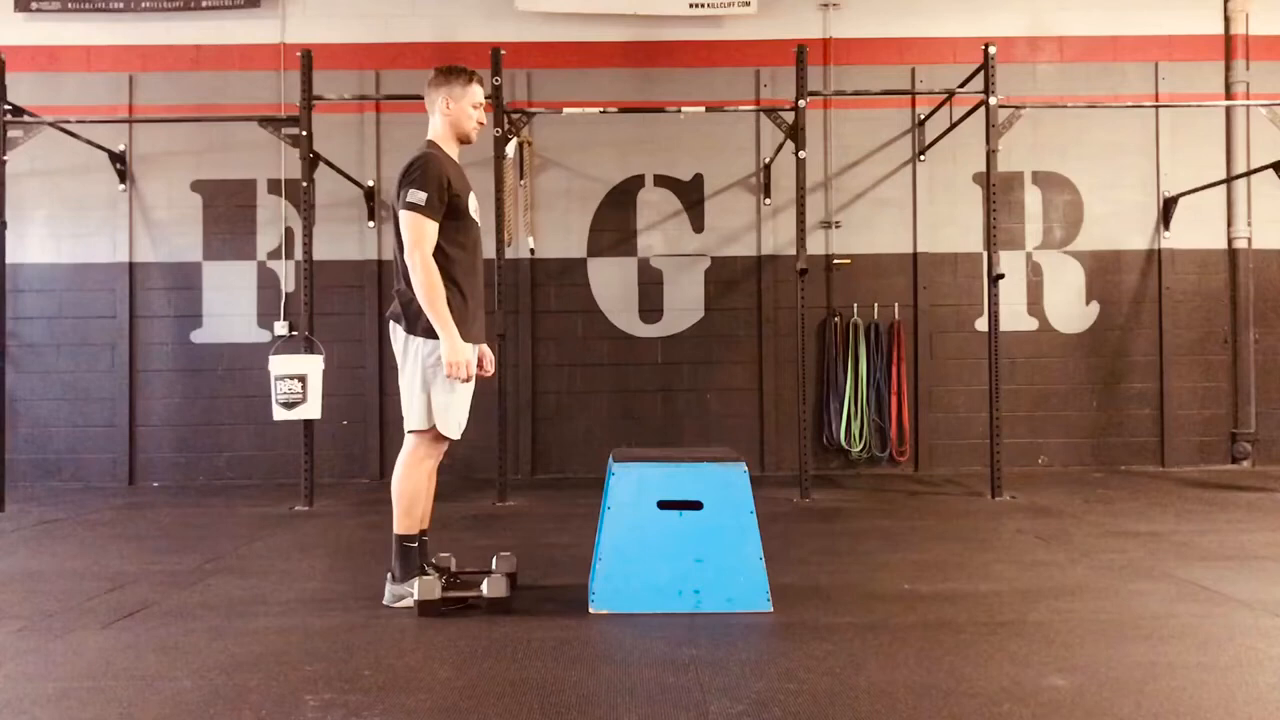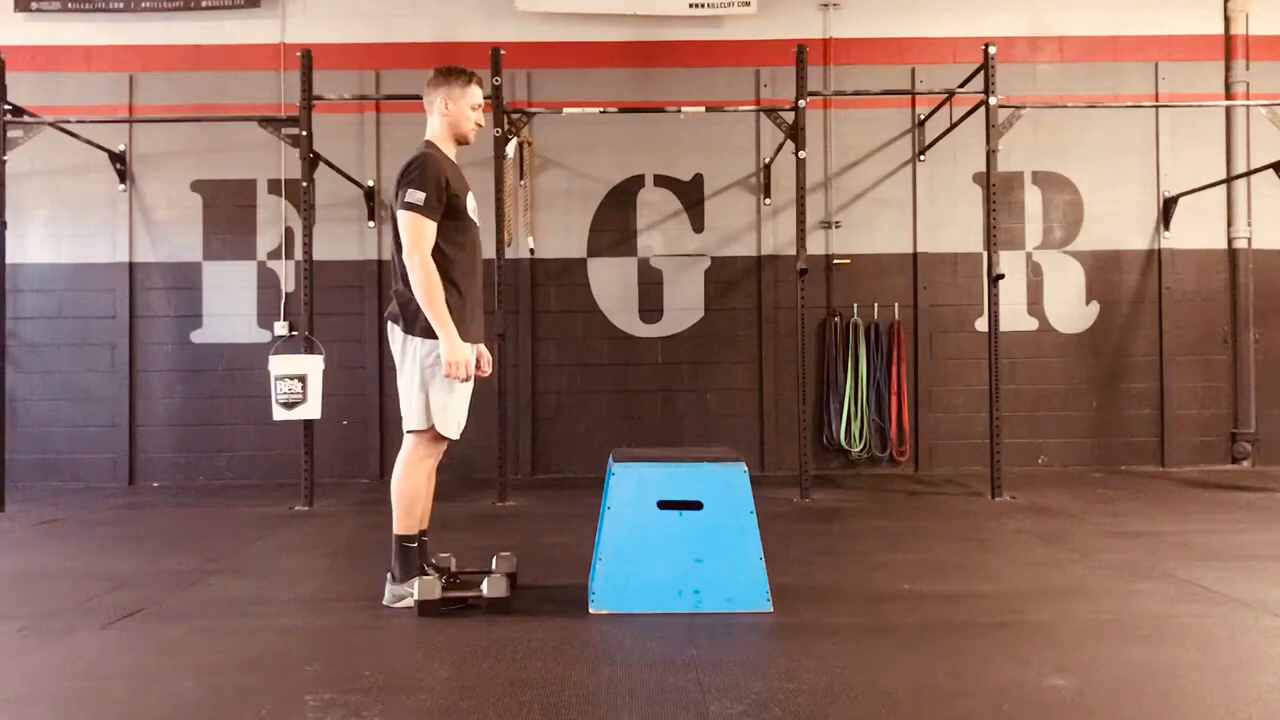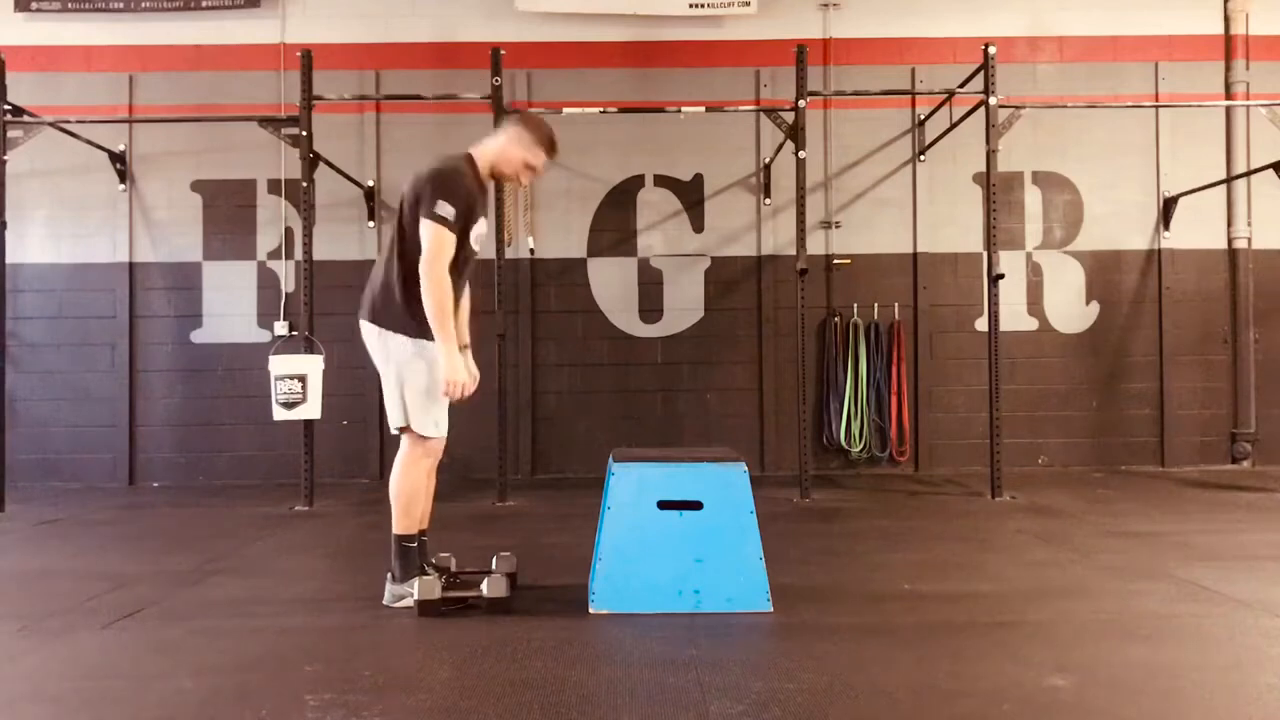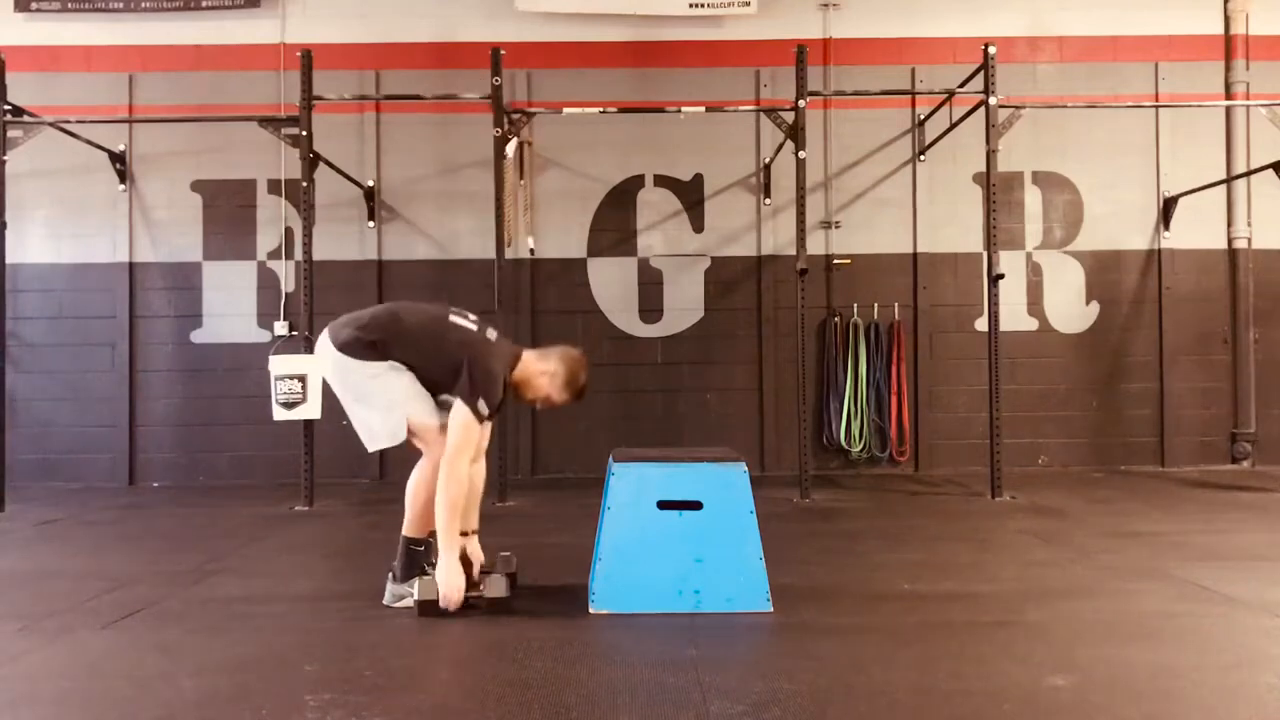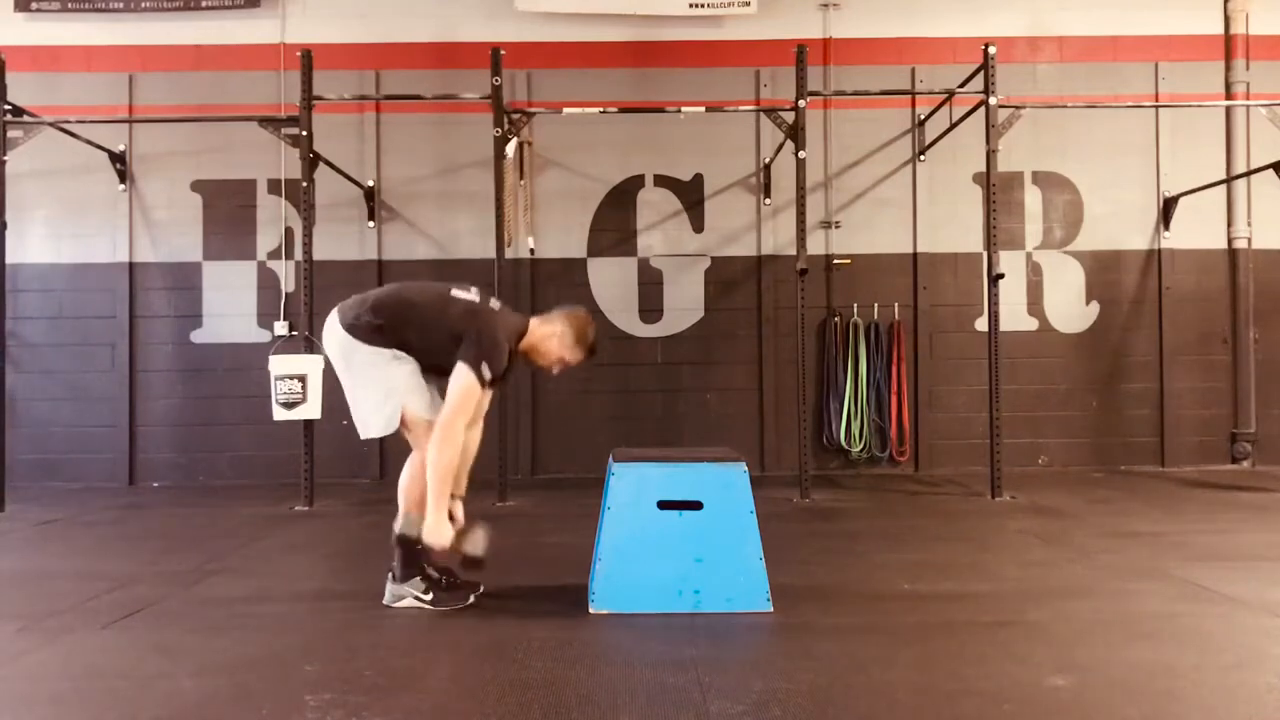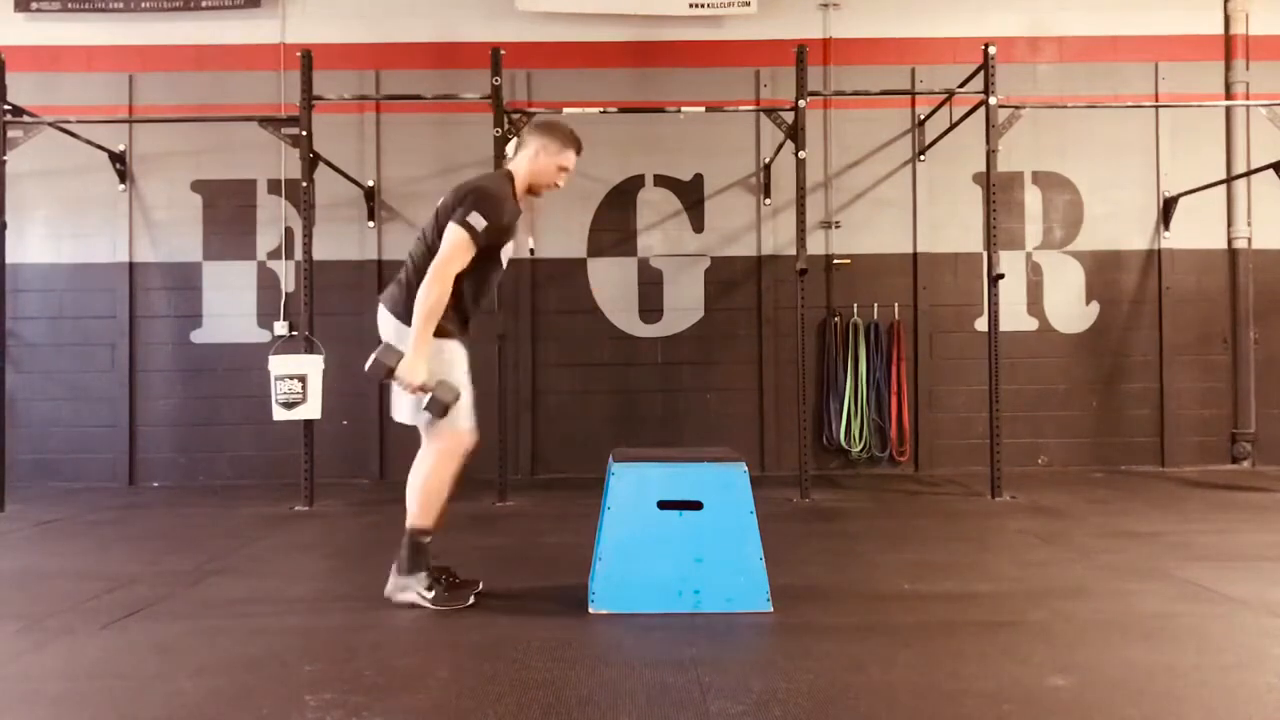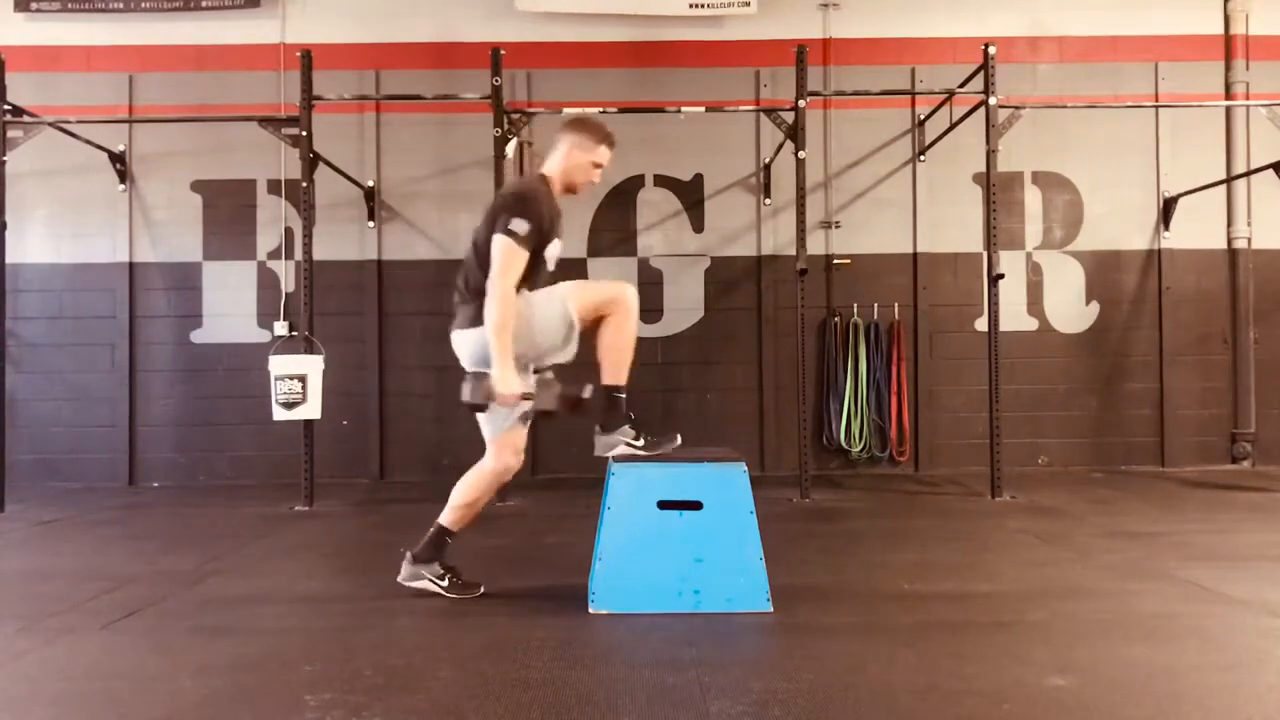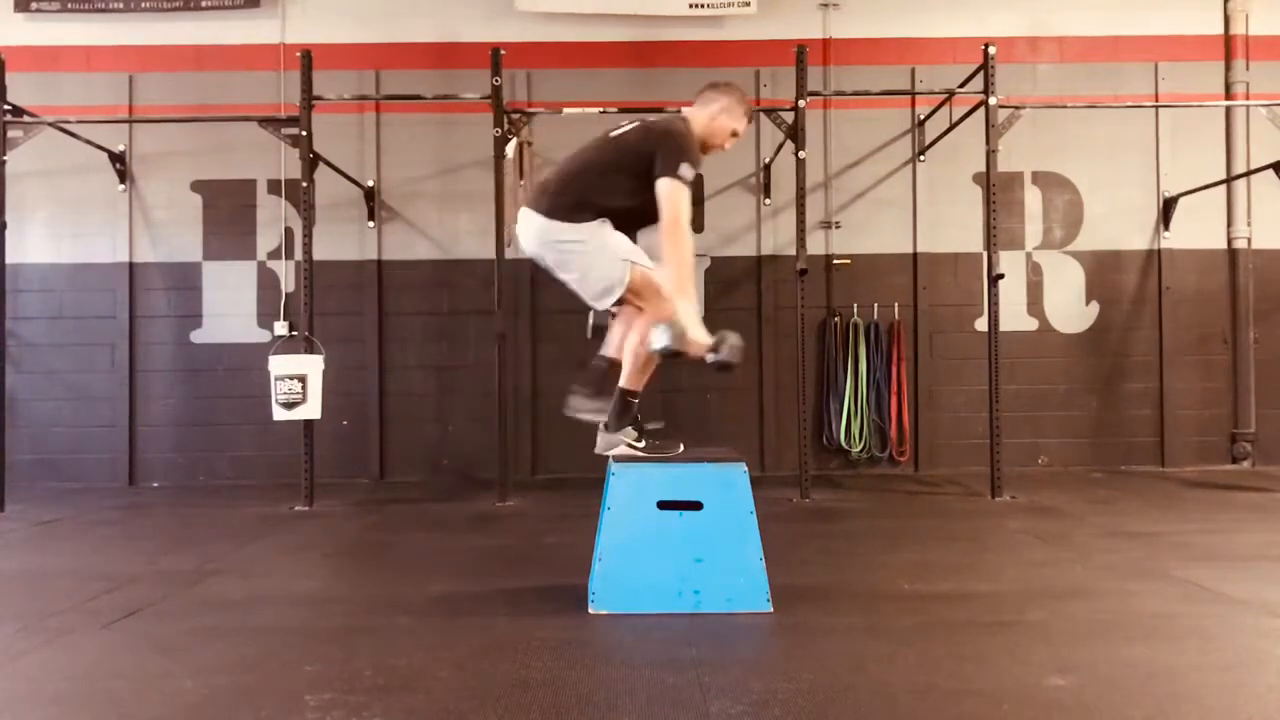
dt=0.5s
person 1, frame 1
left shoulder: (451, 172)
right shoulder: (427, 168)
right elbow: (419, 258)
left wrist: (474, 337)
right wrist: (449, 337)
left hip: (452, 334)
right hip: (433, 333)
left knee: (432, 445)
right knee: (423, 443)
left ankle: (418, 565)
right ankle: (403, 575)
person 1, frame 2
left shoulder: (449, 172)
right shoulder: (425, 168)
right elbow: (417, 258)
left wrist: (473, 338)
right wrist: (448, 337)
left hip: (451, 334)
right hip: (431, 334)
left knee: (432, 444)
right knee: (423, 443)
left ankle: (417, 564)
right ankle: (403, 575)
person 1, frame 3
left shoulder: (474, 188)
right shoulder: (453, 181)
right elbow: (432, 268)
left wrist: (464, 349)
right wrist: (449, 351)
left hip: (414, 325)
right hip: (404, 324)
left knee: (428, 442)
right knee: (421, 439)
left ankle: (419, 564)
right ankle: (406, 576)
person 1, frame 4
left shoulder: (497, 364)
right shoulder: (489, 370)
left elbow: (473, 459)
right elbow: (455, 464)
left wrist: (469, 535)
right wrist: (449, 556)
left hip: (359, 350)
right hip: (355, 353)
left knee: (440, 449)
right knee: (438, 449)
left ankle: (419, 562)
right ankle: (407, 577)
person 1, frame 5
left shoulder: (501, 337)
right shoulder: (493, 341)
left elbow: (471, 422)
right elbow: (450, 429)
left wrist: (456, 496)
right wrist: (436, 515)
left hip: (382, 337)
right hip: (362, 336)
left knee: (431, 443)
right knee: (428, 442)
left ankle: (416, 562)
right ankle: (406, 578)
person 1, frame 6
left shoulder: (501, 199)
right shoulder: (491, 198)
right elbow: (440, 274)
left wrist: (428, 347)
right wrist: (417, 353)
left hip: (434, 324)
right hip: (419, 322)
left knee: (442, 439)
right knee: (455, 439)
left ankle: (417, 563)
right ankle: (411, 569)
person 1, frame 7
left shoulder: (543, 205)
right shoulder: (528, 201)
right elbow: (500, 287)
left wrist: (512, 364)
right wrist: (505, 368)
left hip: (493, 333)
right hip: (492, 331)
left knee: (504, 459)
right knee: (619, 297)
left ankle: (425, 559)
right ankle: (615, 426)
person 1, frame 8
left shoulder: (658, 134)
right shoulder: (679, 142)
left elbow: (627, 209)
right elbow: (675, 233)
right wrist: (690, 319)
left hip: (542, 221)
right hip: (563, 225)
left knee: (644, 301)
right knee: (660, 305)
left ankle: (595, 389)
right ankle: (620, 427)
